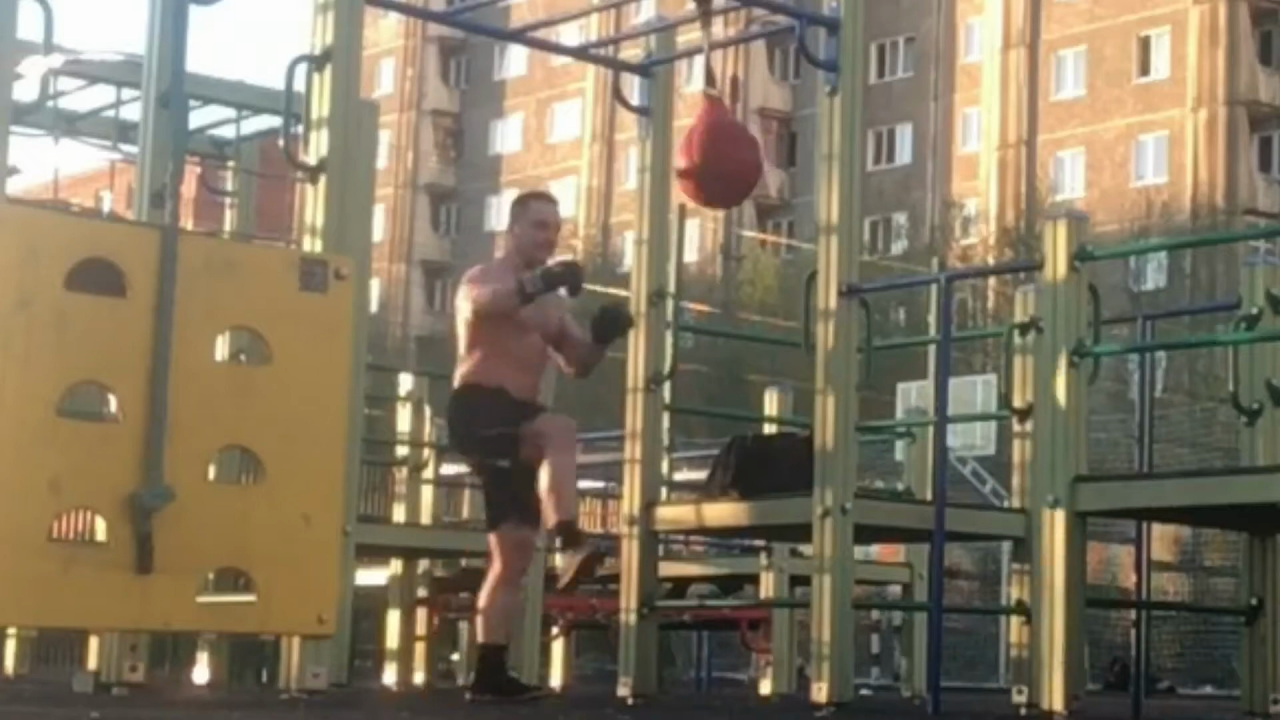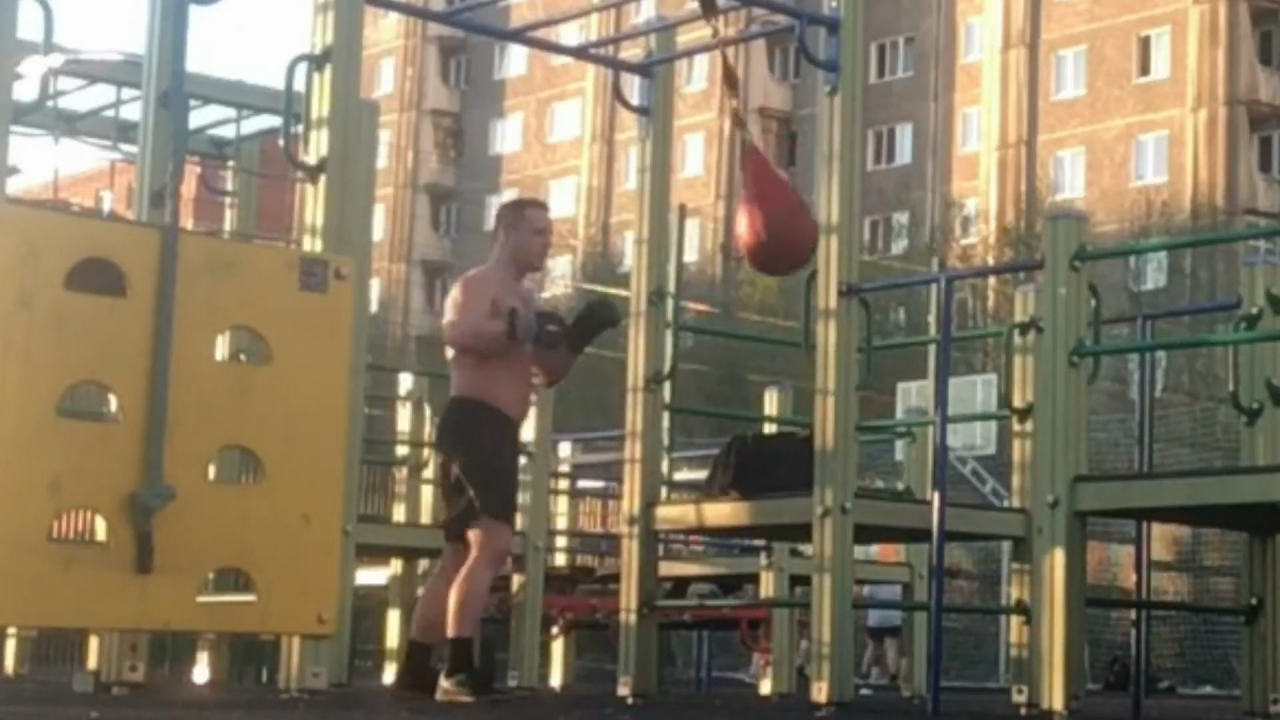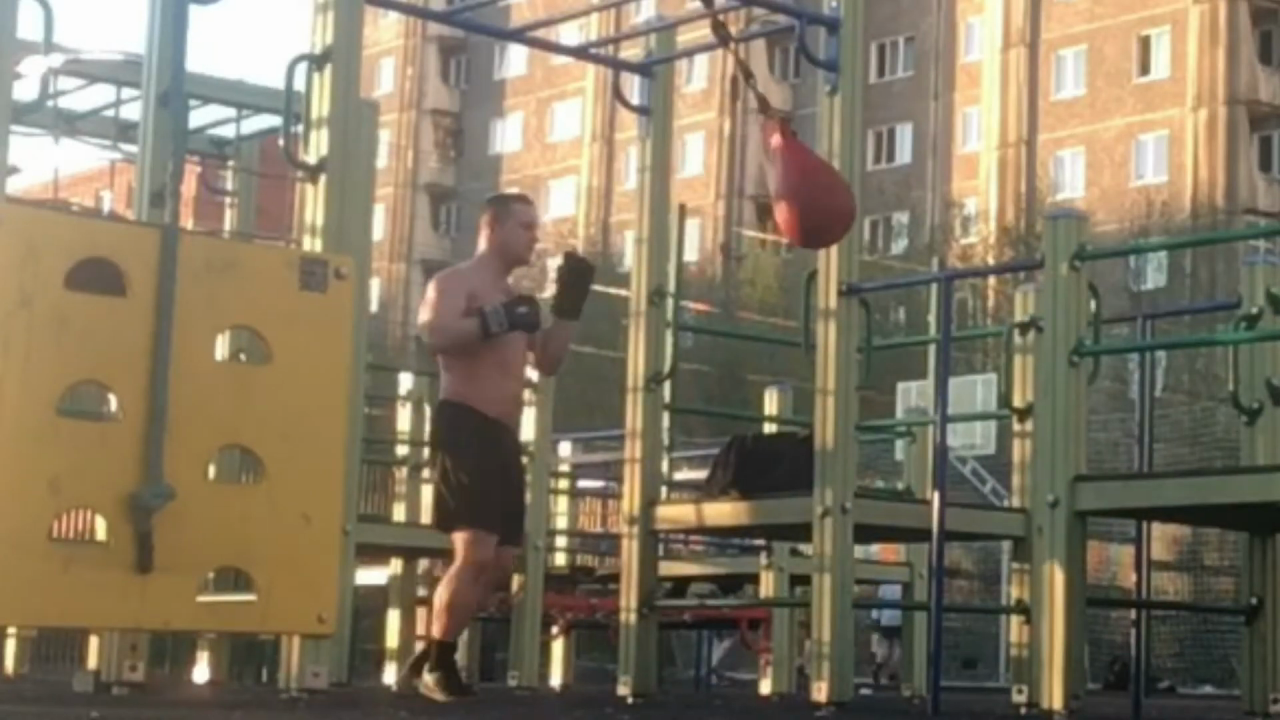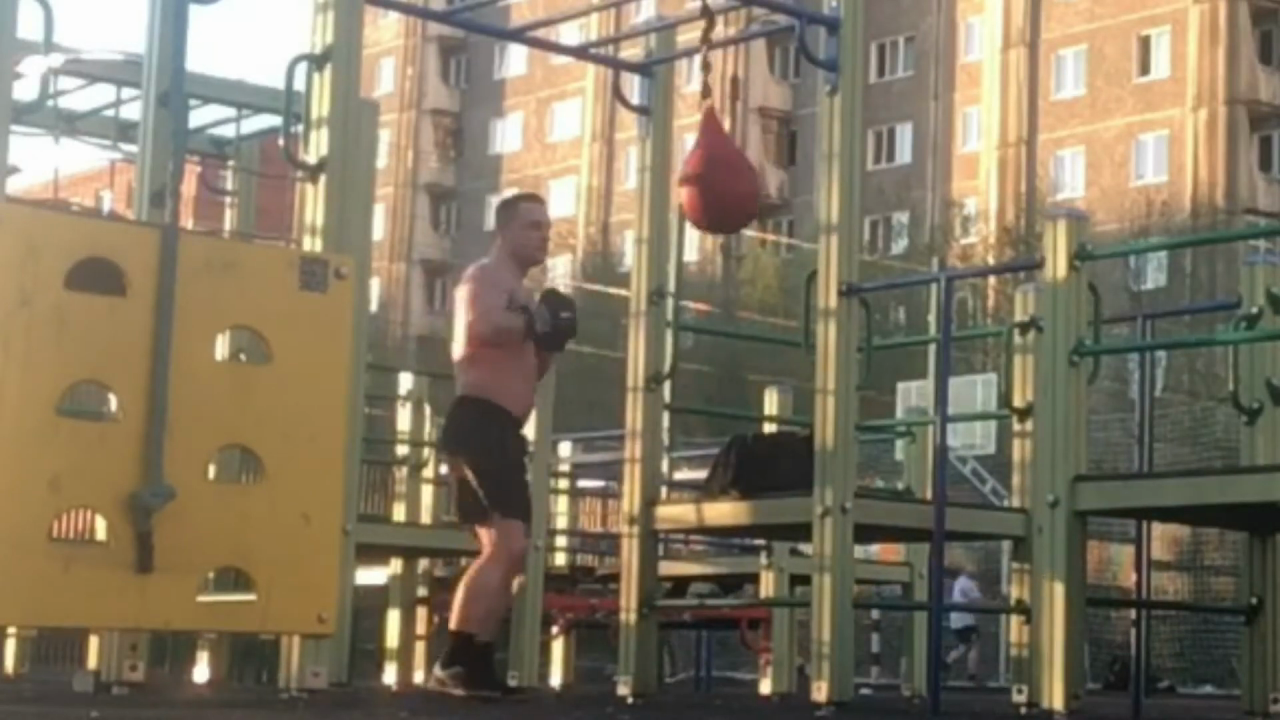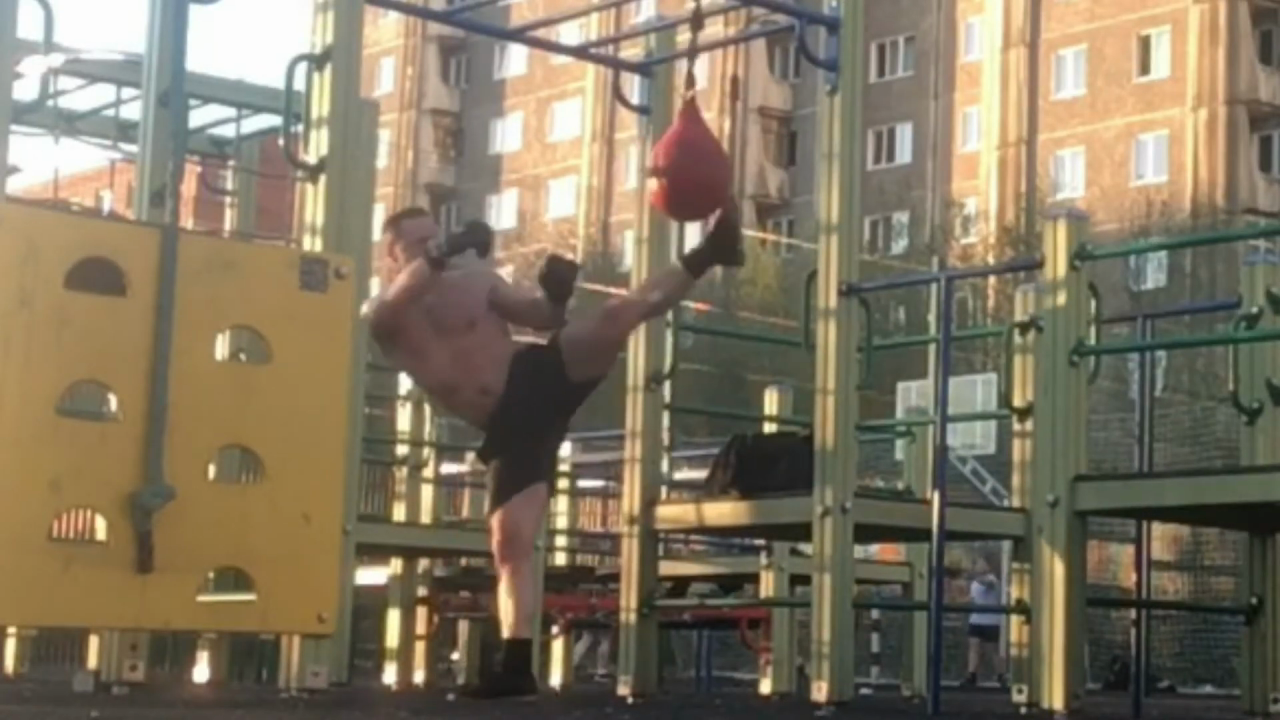
dt=1s
person 1, frame 1
left shoulder: (545, 299)
right shoulder: (488, 274)
left elbow: (580, 362)
right elbow: (481, 304)
left wrist: (600, 335)
right wrist: (537, 280)
left hip: (514, 423)
right hip: (478, 412)
left knee: (516, 552)
right knee: (560, 433)
left ankle: (489, 673)
right ankle: (569, 542)
person 1, frame 2
left shoulder: (516, 300)
right shoulder: (480, 284)
left elbow: (545, 372)
right elbow: (455, 334)
left wrist: (578, 334)
right wrist: (522, 323)
left hip: (495, 434)
right hip: (474, 428)
left knee: (462, 555)
right knee: (492, 545)
left ankle: (417, 671)
right ankle: (458, 671)
person 1, frame 3
left shoulder: (510, 295)
right shoulder: (455, 282)
left elbow: (550, 362)
right elbow: (434, 334)
left wrist: (569, 305)
right wrist: (500, 319)
left hip: (501, 436)
right hip: (465, 432)
left knee: (495, 560)
right knee: (477, 553)
left ankle: (431, 651)
right ankle: (437, 667)
person 1, frame 4
left shoulder: (516, 291)
right shoulder: (489, 277)
left elbow: (529, 373)
right elbow: (482, 329)
left wrist: (544, 342)
right wrist: (540, 324)
left hip: (498, 433)
right hip: (480, 426)
left knee: (506, 552)
right knee: (508, 544)
left ankle: (476, 664)
right ankle: (454, 660)
person 1, frame 5
left shoulder: (473, 281)
right shoulder: (381, 318)
left elbow: (540, 320)
right elbow: (397, 299)
left wrist: (557, 295)
right wrist: (443, 252)
left hip: (538, 379)
right hip: (507, 425)
left knee: (603, 319)
right knee: (513, 544)
left ankle: (700, 260)
right ankle: (515, 668)
